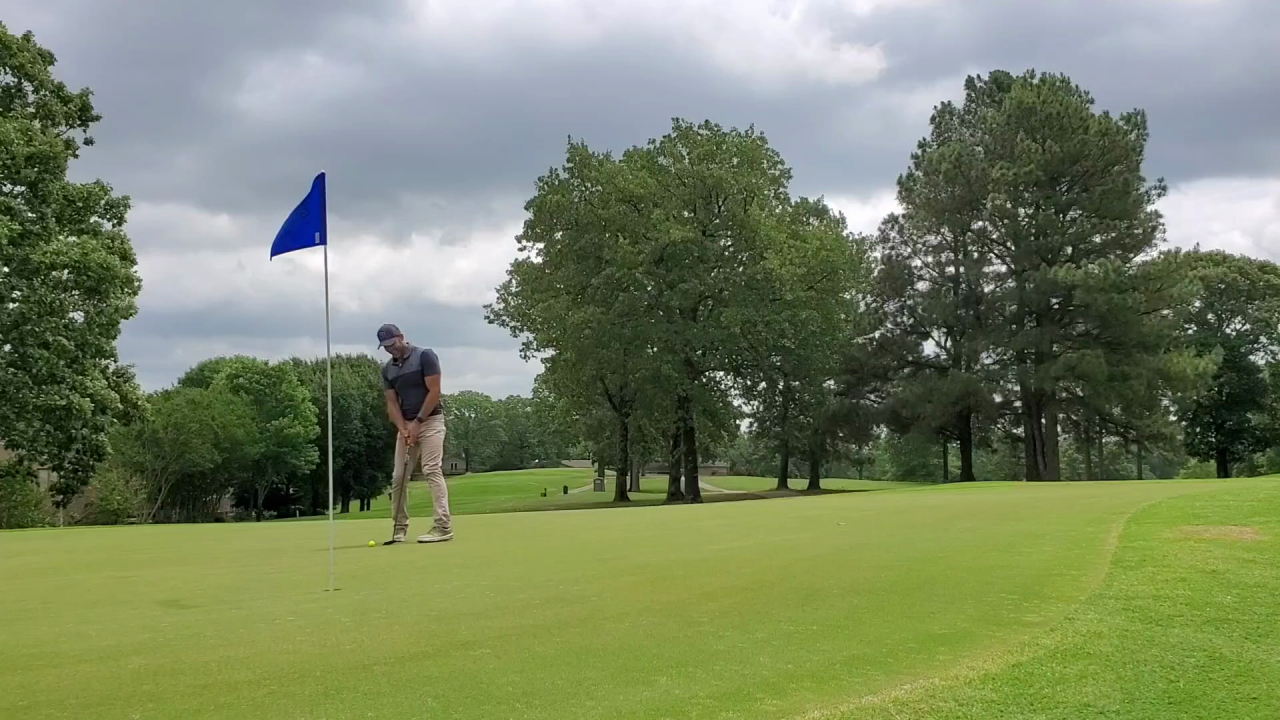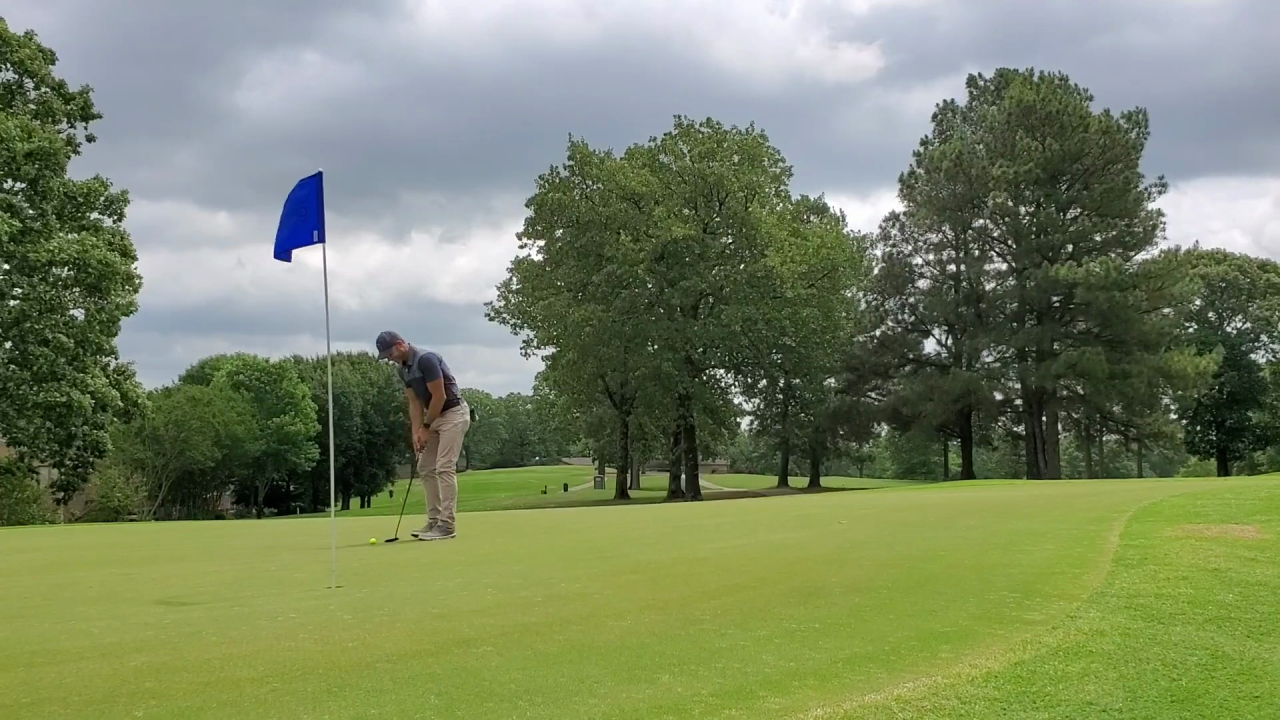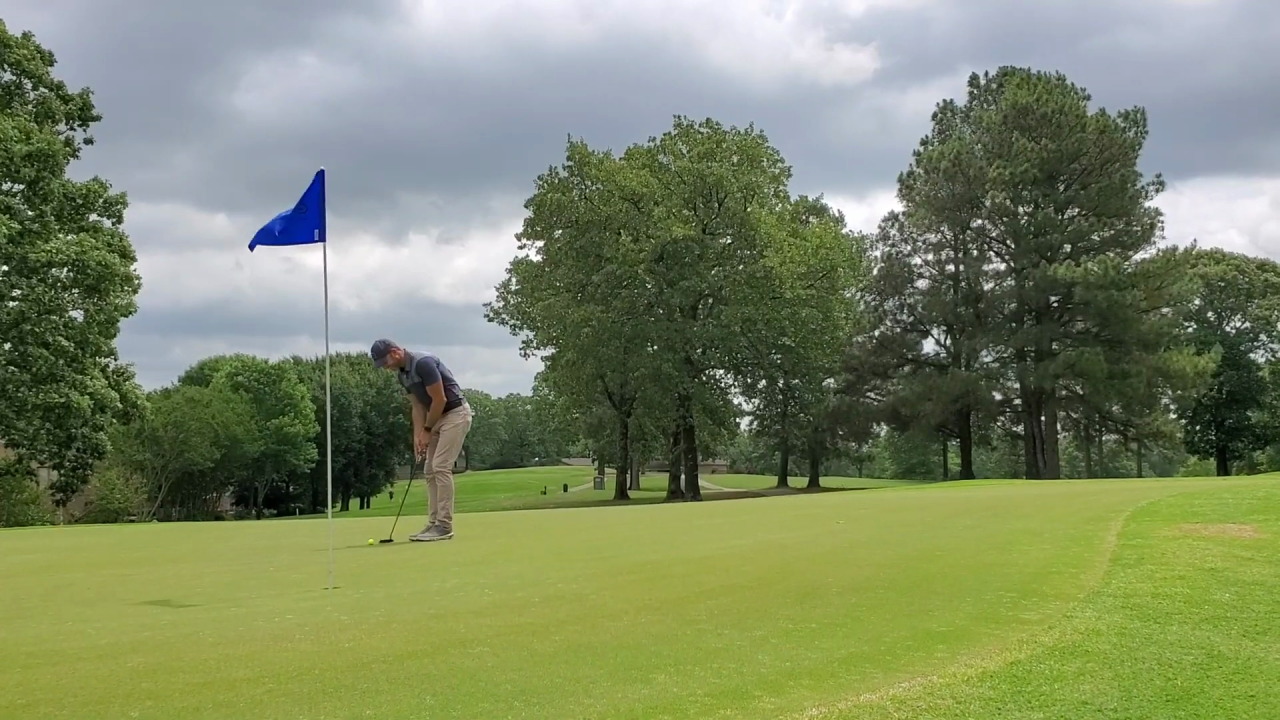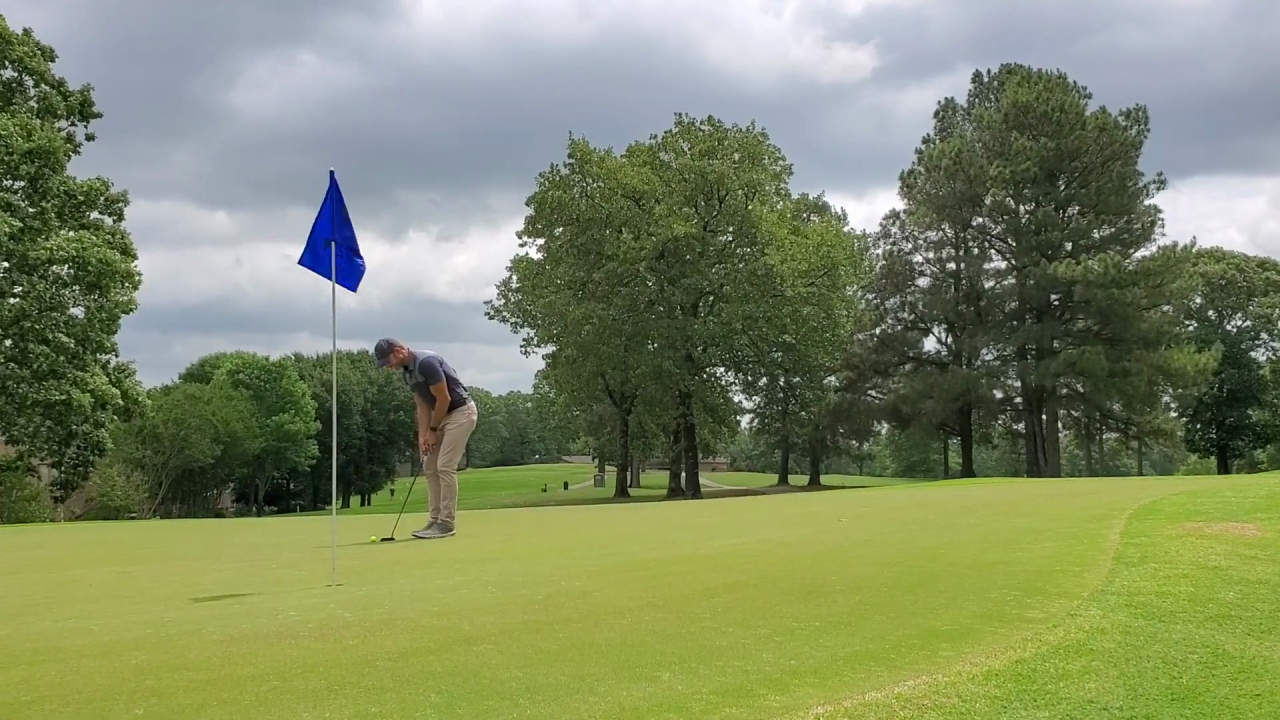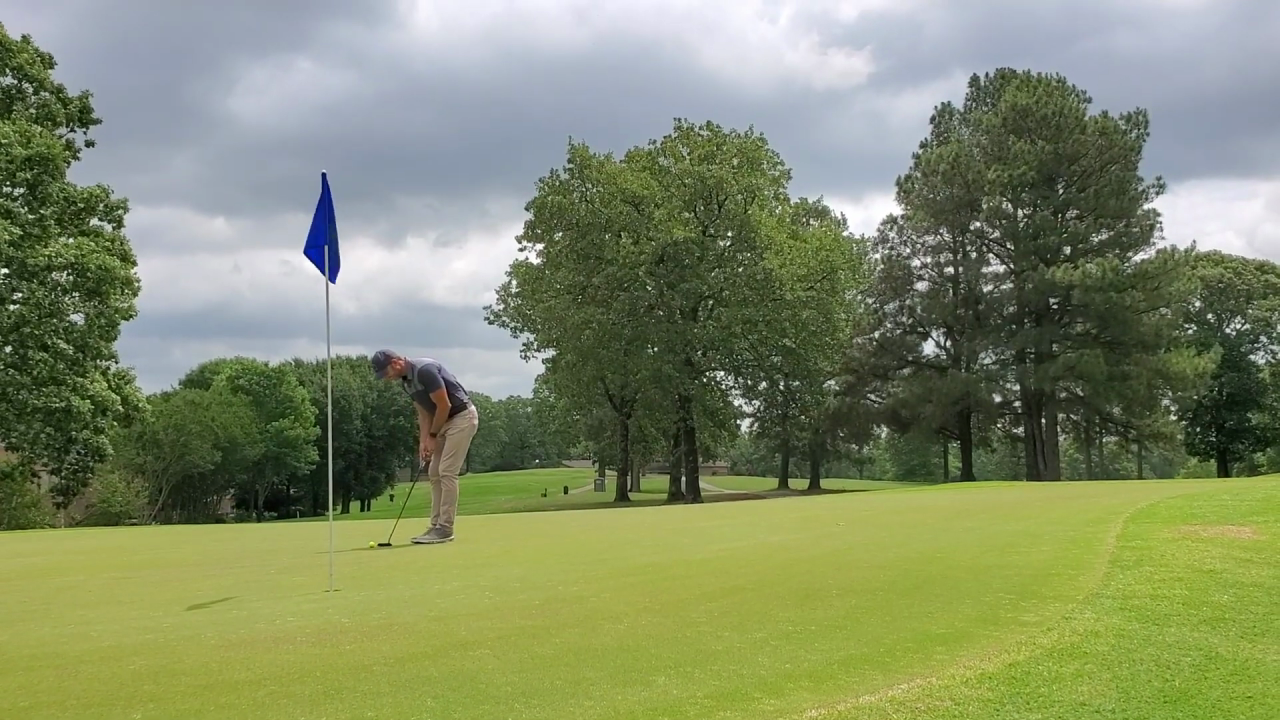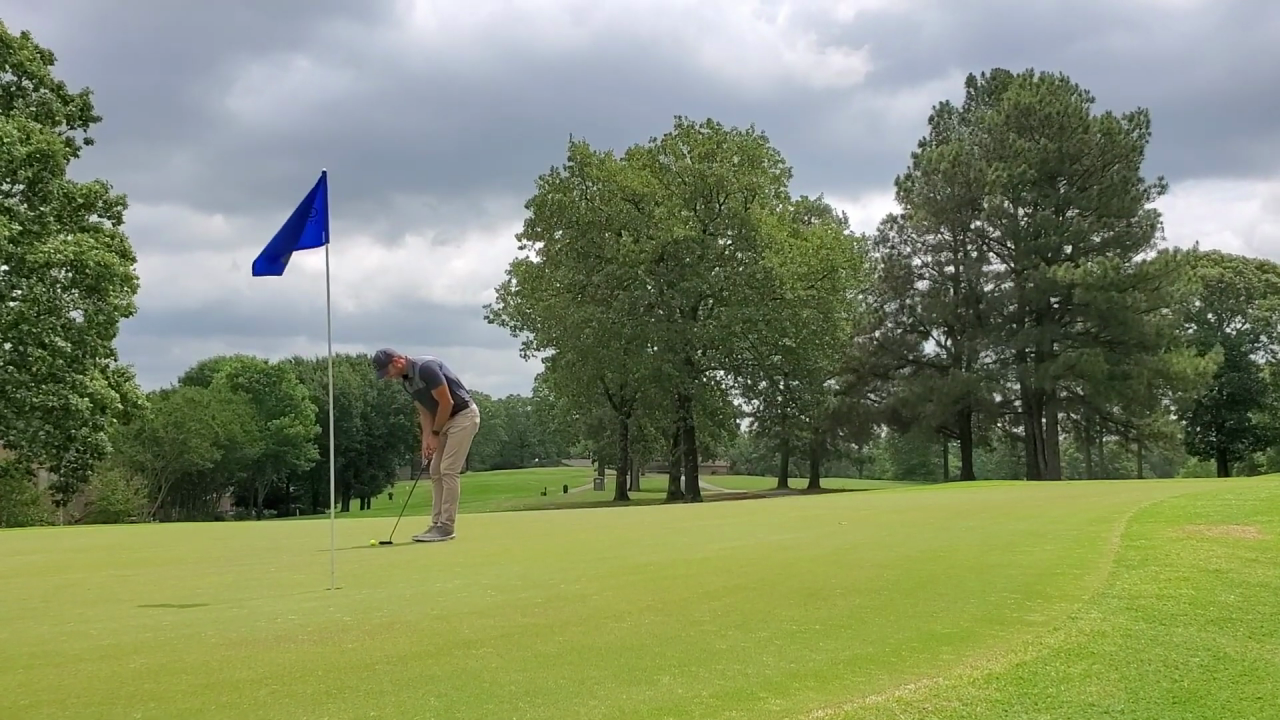
dt=0.4s
person 1, frame 1
left shoulder: (425, 355)
right shoulder: (388, 369)
left elbow: (435, 391)
right elbow: (391, 403)
left wrist: (418, 422)
right wrist: (402, 429)
left hip: (431, 421)
right hip: (407, 425)
left knee: (431, 469)
right knee: (399, 477)
left ankle: (443, 526)
right ankle: (400, 527)
person 1, frame 2
left shoulder: (426, 359)
right shoulder: (403, 369)
left elbow: (439, 397)
right elbow: (414, 402)
left wrist: (425, 427)
right wrist: (416, 432)
left hip: (453, 414)
right hip: (435, 417)
left knee: (445, 467)
right knee: (425, 468)
left ankle: (447, 525)
right ankle: (435, 520)
person 1, frame 3
left shoulder: (423, 363)
right shoulder: (402, 375)
left elbow: (440, 399)
right elbow: (418, 407)
left wrist: (426, 430)
right wrist: (417, 436)
left hip: (456, 413)
right hip: (439, 417)
left knee: (441, 467)
right knee: (431, 470)
left ankle: (444, 525)
right ankle: (435, 524)
person 1, frame 4
left shoulder: (426, 362)
right shoulder: (407, 372)
left elbow: (444, 399)
right elbow: (422, 406)
left wrist: (432, 430)
right wrist: (422, 435)
left hip: (460, 413)
right hip: (444, 415)
left knee: (445, 466)
right knee: (430, 467)
left ankle: (447, 523)
right ankle: (436, 520)
person 1, frame 5
left shoulder: (424, 370)
right shoulder: (406, 381)
left elbow: (444, 405)
right elbow: (424, 413)
left wrist: (432, 436)
right wrist: (423, 442)
left hip: (462, 417)
right hip: (445, 421)
left knee: (447, 472)
right knee: (435, 474)
left ankle: (446, 528)
right ankle: (436, 525)
person 1, frame 6
left shoulder: (426, 367)
right shoulder: (406, 381)
left elbow: (446, 402)
right elbow: (425, 412)
left wrist: (435, 434)
right wrist: (426, 439)
left hip: (463, 415)
right hip: (446, 419)
left knee: (449, 470)
right knee: (436, 472)
left ankle: (447, 527)
right ankle: (437, 524)
